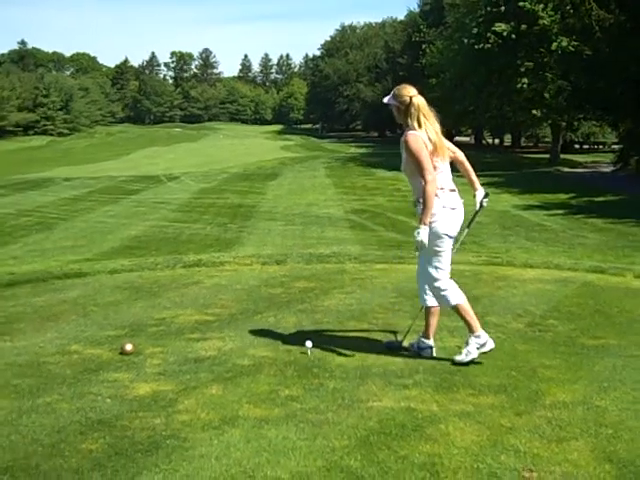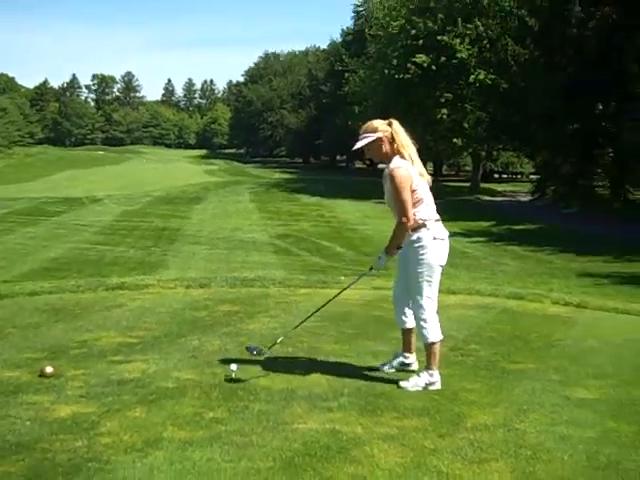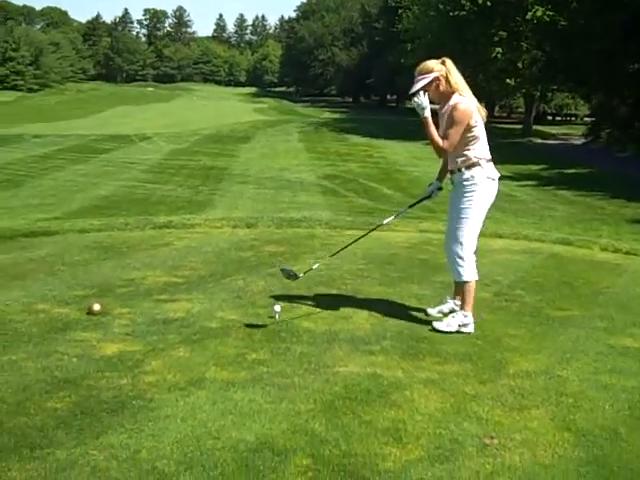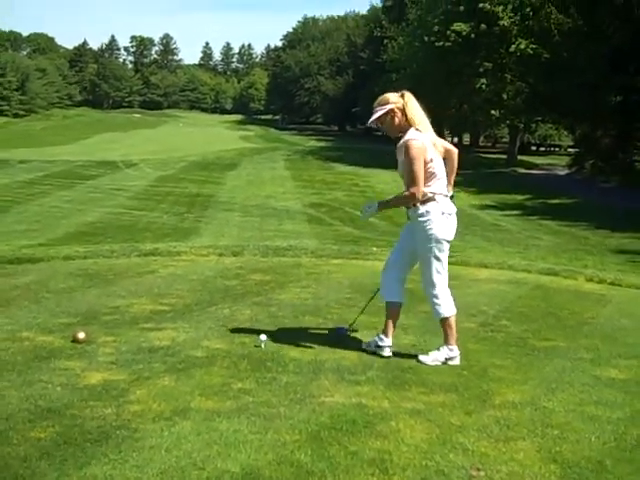
dt=0.7s
person 1, frame 1
left shoulder: (411, 137)
right shoulder: (429, 132)
left elbow: (431, 181)
right elbow: (459, 156)
left wrist: (423, 224)
right wrist: (477, 188)
left hip: (439, 210)
right hip: (449, 206)
left knee: (438, 278)
right knee: (427, 276)
left ankle: (479, 336)
right ankle: (427, 341)
person 1, frame 2
left shoulder: (397, 170)
right shoulder: (400, 165)
left elbow: (406, 220)
left wrist: (386, 254)
right wrist: (394, 248)
left hip: (427, 241)
right hip: (415, 241)
left knee: (423, 307)
right knee: (402, 299)
left ankle: (431, 374)
right ankle: (408, 356)
person 1, frame 3
left shoulder: (461, 107)
right shoulder: (446, 106)
left elbow: (443, 149)
left wrist: (425, 116)
right wrist: (438, 181)
left hip: (477, 181)
right hip: (462, 180)
left knee: (462, 247)
right knee: (452, 245)
left ankle: (465, 316)
right ankle: (457, 300)
person 1, frame 4
left shoulder: (413, 143)
right shoulder: (419, 136)
left elbow: (416, 193)
right elbow: (453, 152)
left wrist: (379, 206)
right wrist: (447, 188)
left hip: (433, 217)
right hip: (420, 217)
left knee: (435, 285)
right knee: (392, 272)
left ankle: (450, 349)
right ankle: (386, 339)
